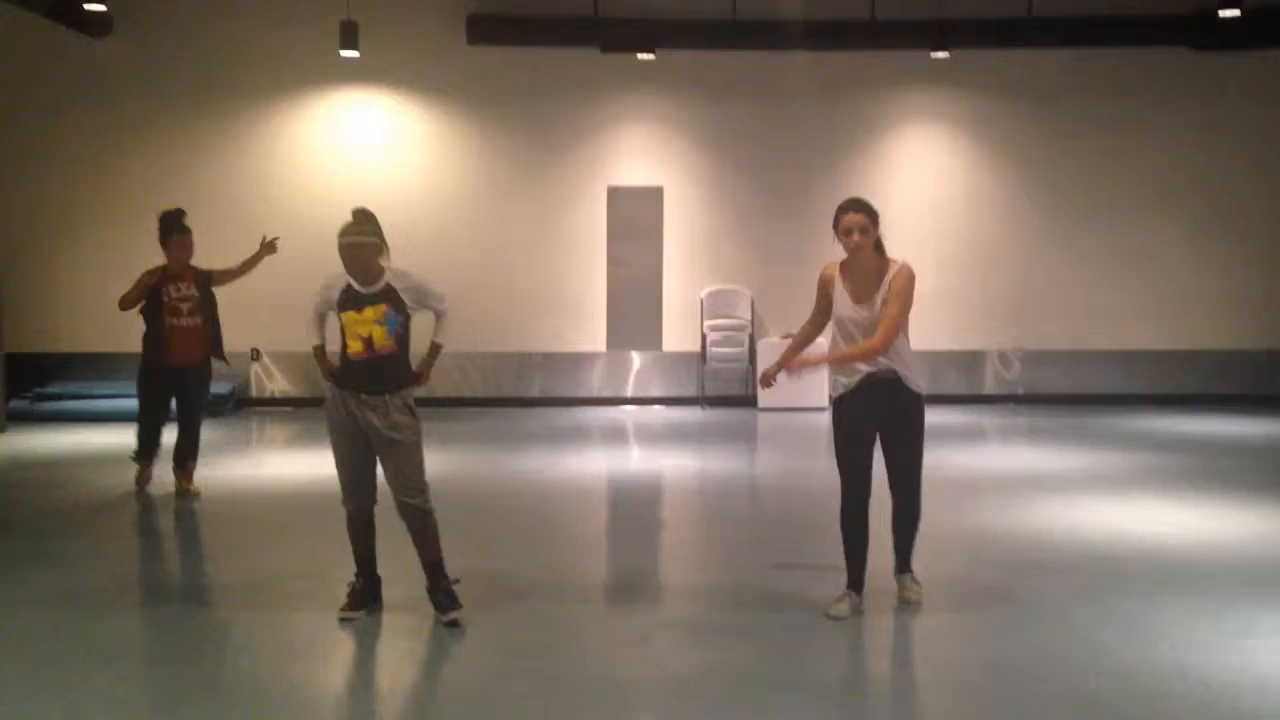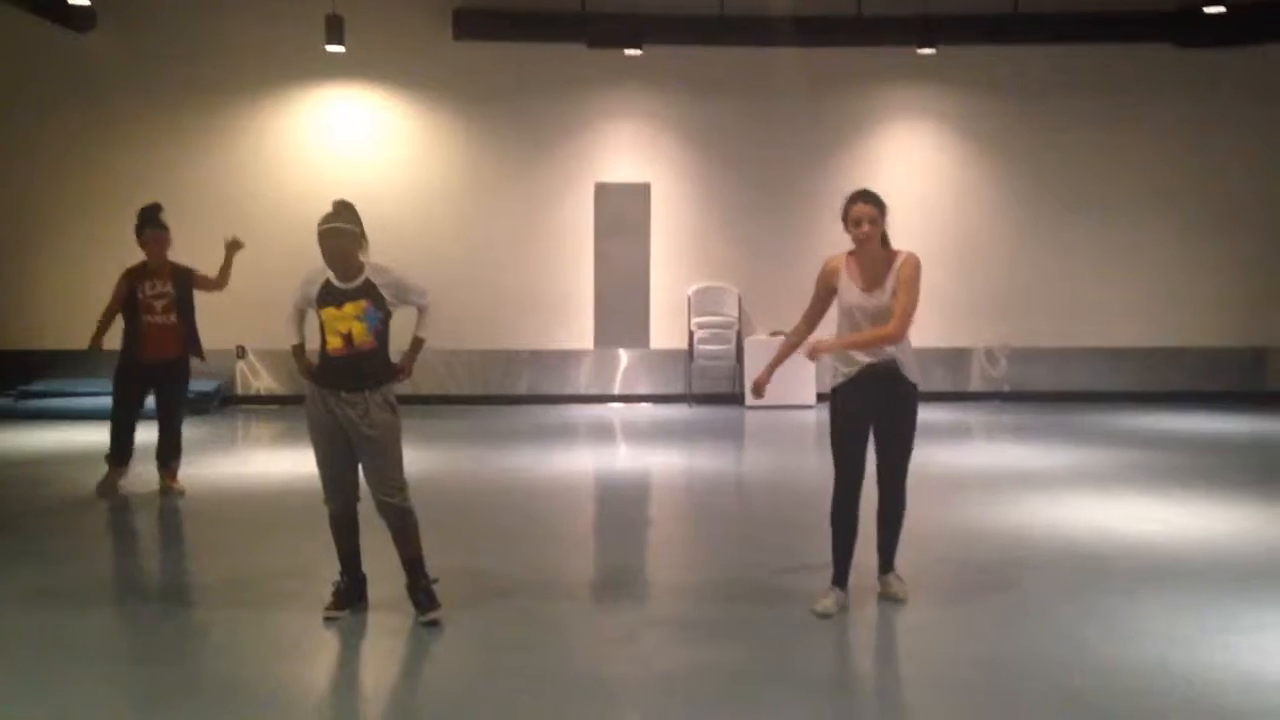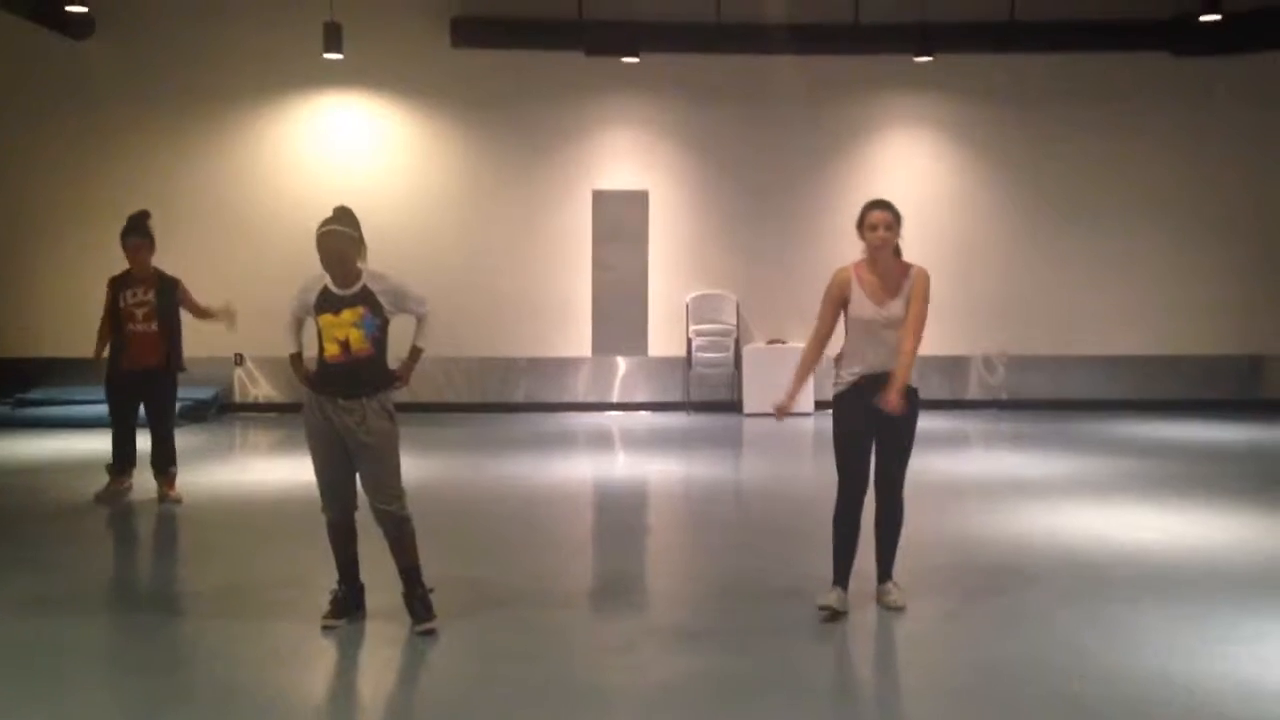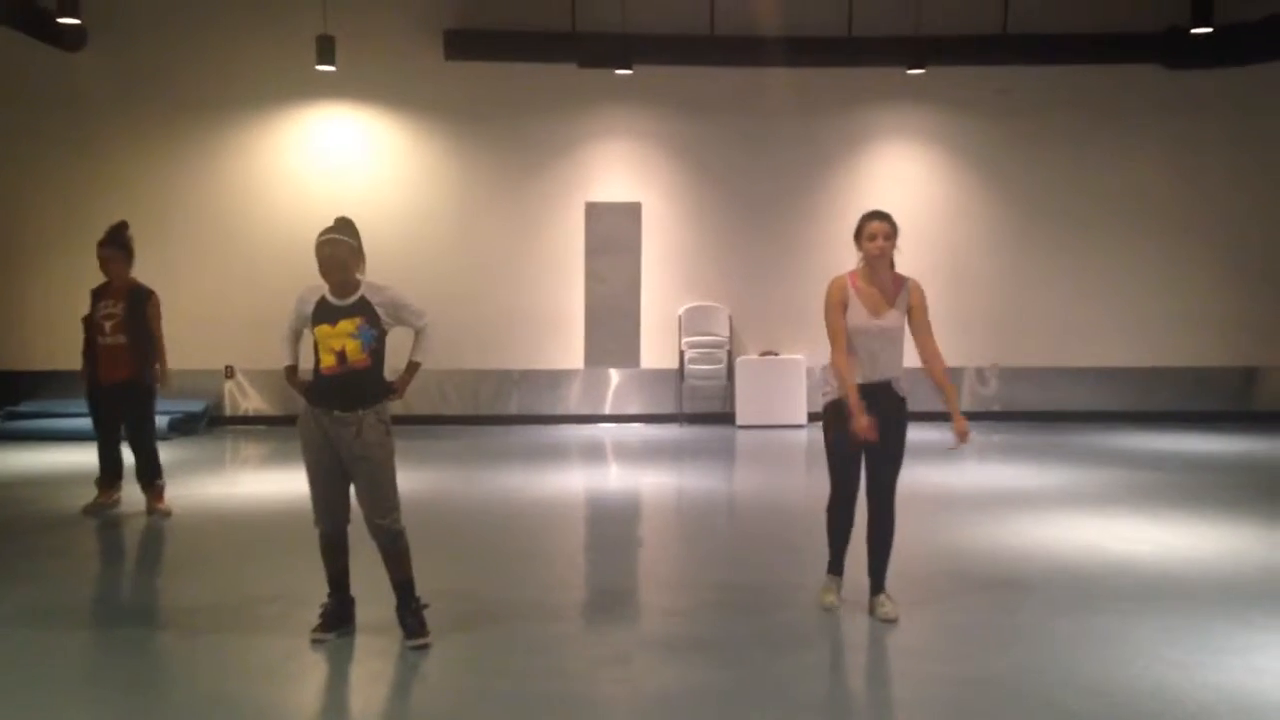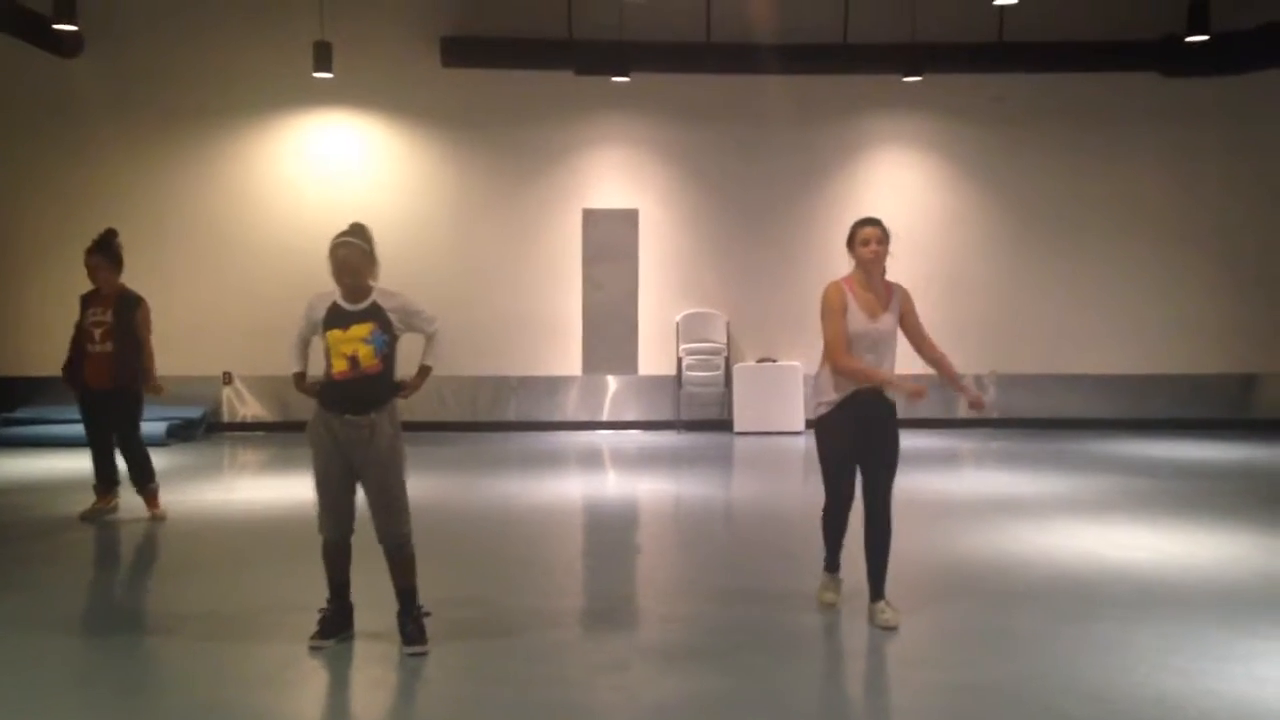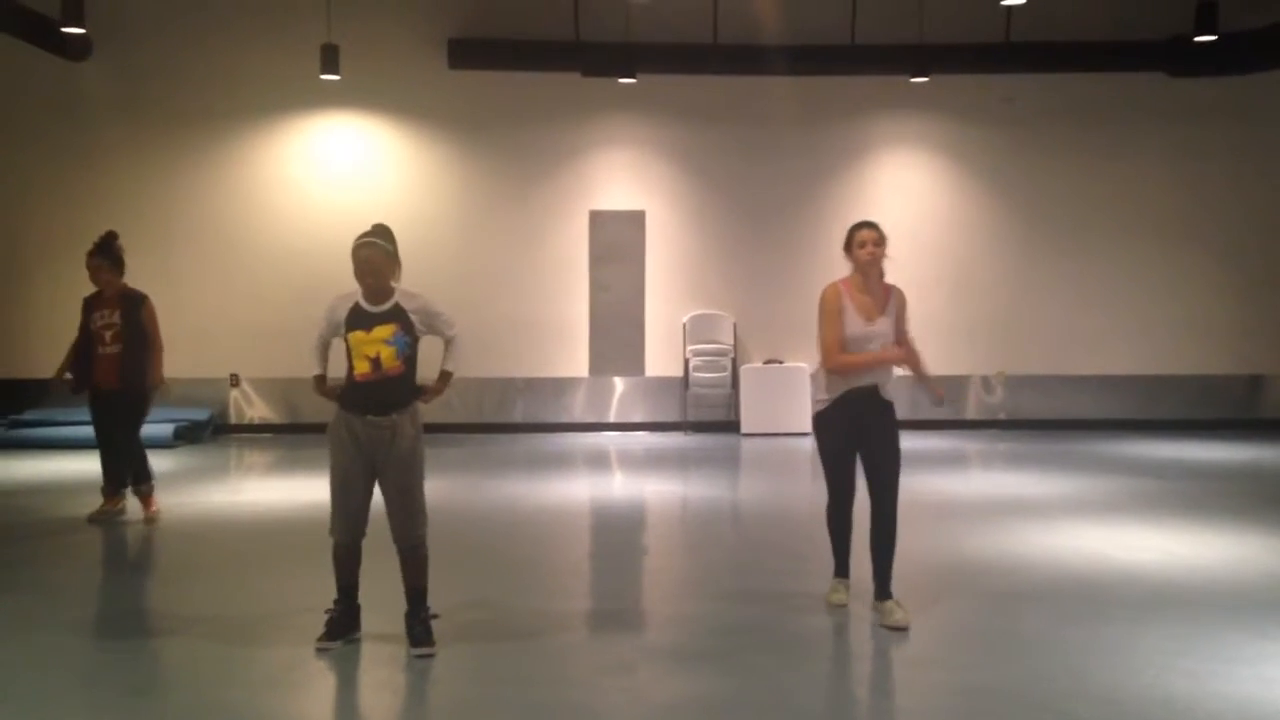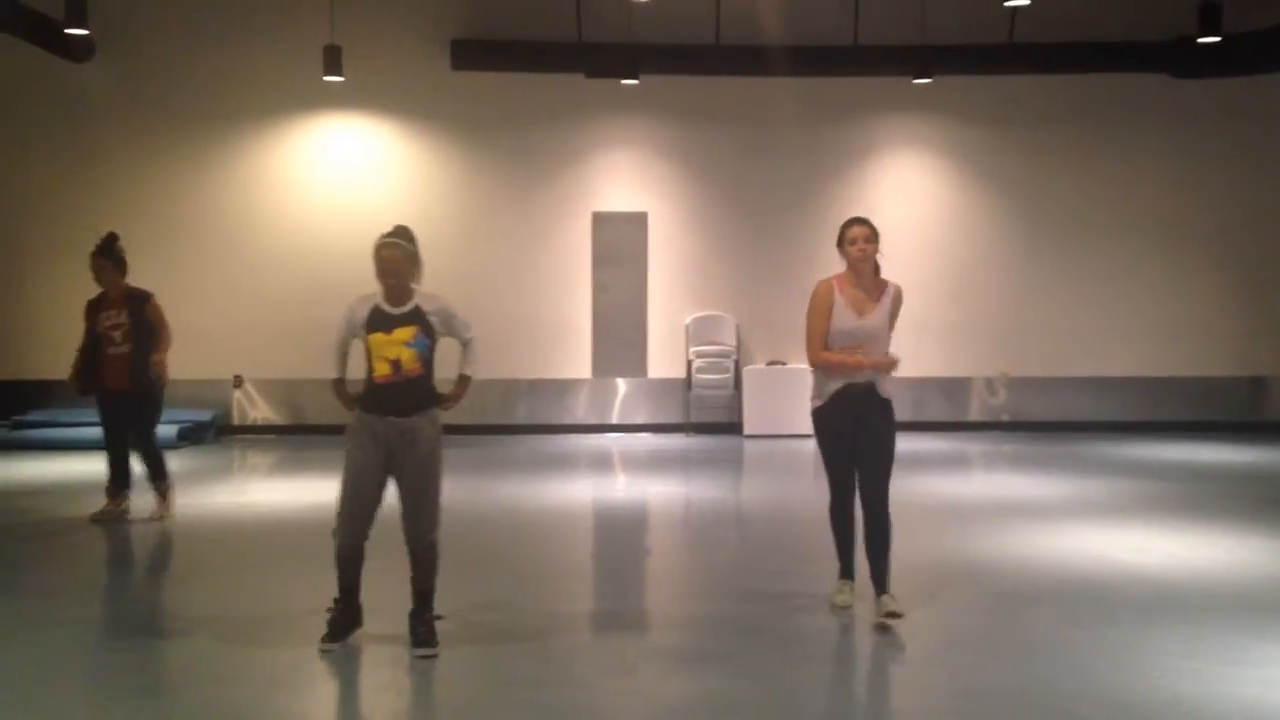
dt=0.2s
person 1, frame 1
left shoulder: (406, 285)
right shoulder: (334, 288)
left elbow: (442, 309)
right elbow: (316, 317)
left wrist: (430, 359)
right wrist: (321, 358)
left hip: (393, 403)
right hip: (345, 403)
left knee: (412, 496)
right knee: (356, 499)
left ankle: (440, 585)
right ankle: (366, 585)
person 1, frame 2
left shoulder: (385, 280)
right shoulder: (313, 284)
left elbow: (424, 303)
right elbow: (296, 314)
left wrist: (412, 354)
right wrist: (300, 356)
left hip: (374, 400)
right hip: (325, 401)
left knee: (391, 495)
right knee: (338, 498)
left ankle: (419, 584)
right ankle: (351, 583)
person 1, frame 3
left shoulder: (384, 288)
right shoulder: (311, 291)
left elbow: (422, 312)
right elbow: (294, 322)
left wrist: (410, 361)
right wrist: (297, 363)
left hip: (372, 407)
right hip: (323, 408)
left knee: (388, 503)
right knee: (336, 506)
left ankle: (416, 592)
right ankle: (349, 592)
person 1, frame 4
left shoulder: (382, 299)
right shoulder: (308, 302)
left elbow: (421, 325)
right elbow: (292, 334)
left wrist: (408, 374)
right wrist: (292, 373)
left hip: (368, 419)
right hip: (319, 420)
left knee: (383, 517)
right knee: (329, 519)
left ankle: (409, 607)
right ankle: (339, 605)
person 1, frame 5
left shoulder: (394, 306)
right shoulder: (320, 307)
left elbow: (432, 330)
right elbow: (302, 341)
left wrist: (420, 376)
right wrist: (300, 378)
left hip: (378, 424)
right hip: (330, 424)
left knee: (392, 524)
right knee: (333, 525)
left ankle: (410, 615)
right ankle: (338, 612)
person 1, frame 6
left shoulder: (416, 308)
right shoulder: (341, 308)
left elbow: (451, 335)
right elbow: (322, 343)
left wrist: (442, 380)
right wrist: (320, 381)
left hip: (399, 425)
right hip: (351, 425)
left knee: (409, 527)
right knee: (346, 525)
left ankle: (418, 618)
right ankle: (345, 612)
person 1, frame 7
left shoulder: (435, 309)
right shoulder: (360, 310)
left elbow: (468, 339)
right elbow: (341, 345)
left wrist: (460, 386)
right wrist: (339, 386)
left hip: (419, 427)
right hip: (369, 425)
left knee: (421, 529)
right knee: (349, 526)
left ankle: (422, 619)
right ankle: (346, 609)
person 2, frame 1
left shoulder: (901, 275)
right shoulder: (831, 277)
left elbow: (880, 343)
right elbow: (813, 327)
left wrist: (819, 361)
right wrist: (777, 366)
left hip: (900, 391)
right hip: (852, 393)
left knee: (907, 490)
right knee: (854, 493)
left ankle: (904, 571)
right ankle: (853, 588)
person 2, frame 2
left shoulder: (906, 264)
right shoulder: (835, 268)
left elbow: (896, 329)
right elbow: (806, 324)
left wrist: (838, 343)
right wrist: (768, 371)
left hip: (897, 382)
right hip: (851, 383)
left knee: (893, 482)
right knee: (847, 484)
left ankle: (887, 570)
right ankle: (838, 584)
person 2, frame 3
left shoulder: (916, 277)
right shoulder: (842, 278)
left elbow: (912, 339)
right elbow: (819, 339)
left wrist: (898, 388)
right wrist: (792, 393)
left hip: (899, 391)
right hip: (854, 391)
left knee: (890, 489)
right knee: (851, 489)
left ankle: (886, 578)
right ankle: (839, 584)
person 2, frame 4
left shoulder: (910, 290)
right shoulder: (840, 288)
left elbow: (928, 352)
right elbow: (840, 357)
left wrist: (954, 410)
right wrist: (855, 411)
left hip: (889, 400)
right hip: (844, 400)
left knee: (882, 498)
right knee: (843, 494)
left ankle: (877, 590)
right ankle: (834, 577)
person 2, frame 5
left shoulder: (899, 295)
right shoulder: (836, 293)
left elbow: (925, 347)
right elbow: (840, 361)
left wrist: (963, 388)
right wrist: (897, 382)
left hip: (880, 407)
right hip: (837, 407)
left knee: (879, 504)
right knee: (839, 500)
left ankle: (878, 597)
right ankle: (831, 572)
person 2, frame 6
left shoulder: (896, 297)
right shoulder: (834, 295)
left elbow: (906, 349)
right elbow: (833, 361)
left wrist: (930, 385)
right wrist: (886, 357)
left hip: (877, 405)
right hip: (836, 407)
left knee: (886, 500)
right knee: (841, 497)
left ankle: (884, 597)
right ankle: (841, 576)
person 2, frame 7
left shoulder: (893, 294)
right shoulder: (825, 291)
right elbow: (816, 355)
right wrist: (867, 363)
left hip: (876, 403)
right hip: (834, 403)
left knee: (876, 497)
right knee: (842, 495)
left ankle: (882, 593)
right ankle: (845, 577)
person 3, frame 1
left shoulder: (203, 278)
right shoulder: (152, 279)
left elbow: (237, 272)
right elbow: (124, 304)
left wrist: (261, 253)
right wrist: (143, 288)
left hip: (196, 365)
right hip: (159, 365)
left knee: (191, 422)
right knee: (152, 418)
left ankle: (184, 475)
right ankle: (145, 462)
person 3, frame 2
left shoulder: (184, 276)
right shoulder: (130, 277)
left elbow: (218, 284)
right elbow: (112, 311)
left wrist: (229, 256)
right wrist: (97, 339)
left hip: (173, 362)
right hip: (136, 361)
left knee: (171, 419)
right knee: (123, 416)
left ankle: (169, 474)
right ankle: (117, 467)
person 3, frame 3
left shoulder: (169, 285)
right shoulder: (115, 284)
left elbow: (196, 310)
right elbow: (107, 321)
left wrist: (219, 314)
right wrist: (98, 352)
left hip: (159, 370)
right hip: (123, 370)
left knee: (162, 426)
right knee: (121, 425)
left ankle: (166, 481)
right ankle: (119, 478)
person 3, frame 4
left shoulder: (145, 297)
right shoulder: (97, 295)
left elbow: (156, 337)
right elbow: (91, 334)
left wrist: (162, 369)
right wrist: (87, 368)
left hip: (134, 382)
right hip: (101, 381)
left knee: (142, 438)
right knee: (106, 438)
left ankle: (155, 494)
right ankle: (109, 490)
person 3, frame 5
left shoulder: (134, 303)
right shoulder: (87, 301)
left elbow: (144, 344)
right elbow: (79, 337)
left wrist: (150, 378)
right wrist: (69, 368)
left hip: (123, 387)
right hip: (91, 387)
left knee: (130, 441)
right knee: (99, 443)
left ankle: (151, 498)
right ankle: (107, 495)
person 3, frame 6
left shoulder: (139, 302)
right shoulder: (90, 304)
left elbow: (155, 339)
right elbow: (82, 340)
left wrist: (157, 370)
right wrist: (64, 368)
left hip: (132, 386)
right hip: (101, 387)
left knee: (128, 439)
right knee: (107, 442)
left ankle: (147, 495)
right ankle: (114, 497)
person 3, frame 7
left shoulder: (143, 300)
right shoulder: (94, 307)
left elbow: (164, 333)
right elbow: (88, 343)
left wrist: (159, 356)
right wrist: (77, 372)
left hip: (143, 384)
right hip: (110, 387)
left knee: (143, 439)
right knee: (116, 443)
left ankle: (163, 493)
right ankle: (118, 499)
